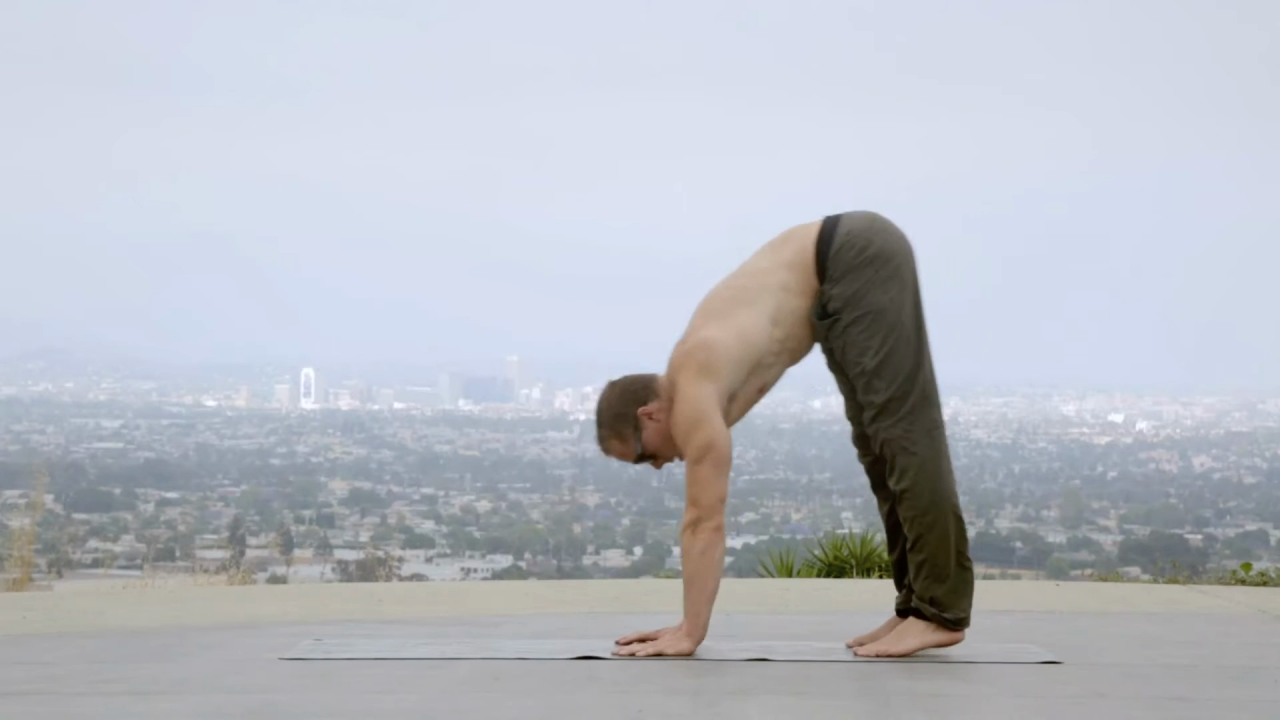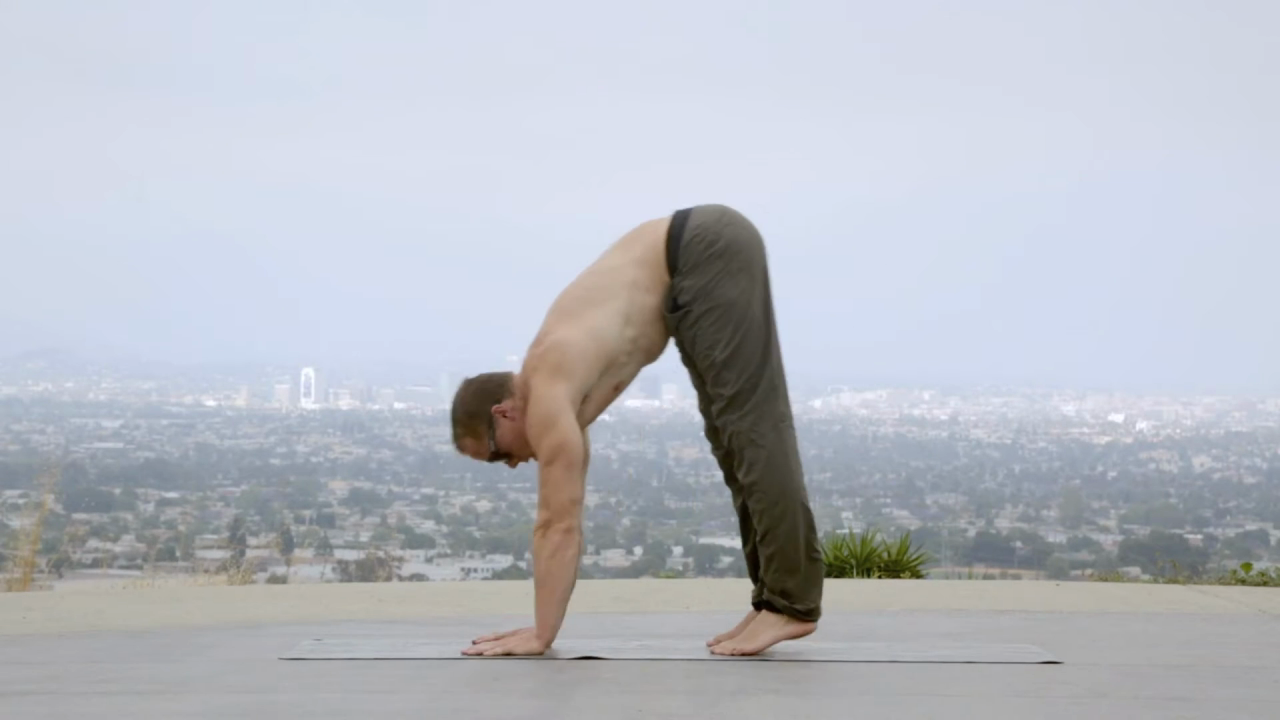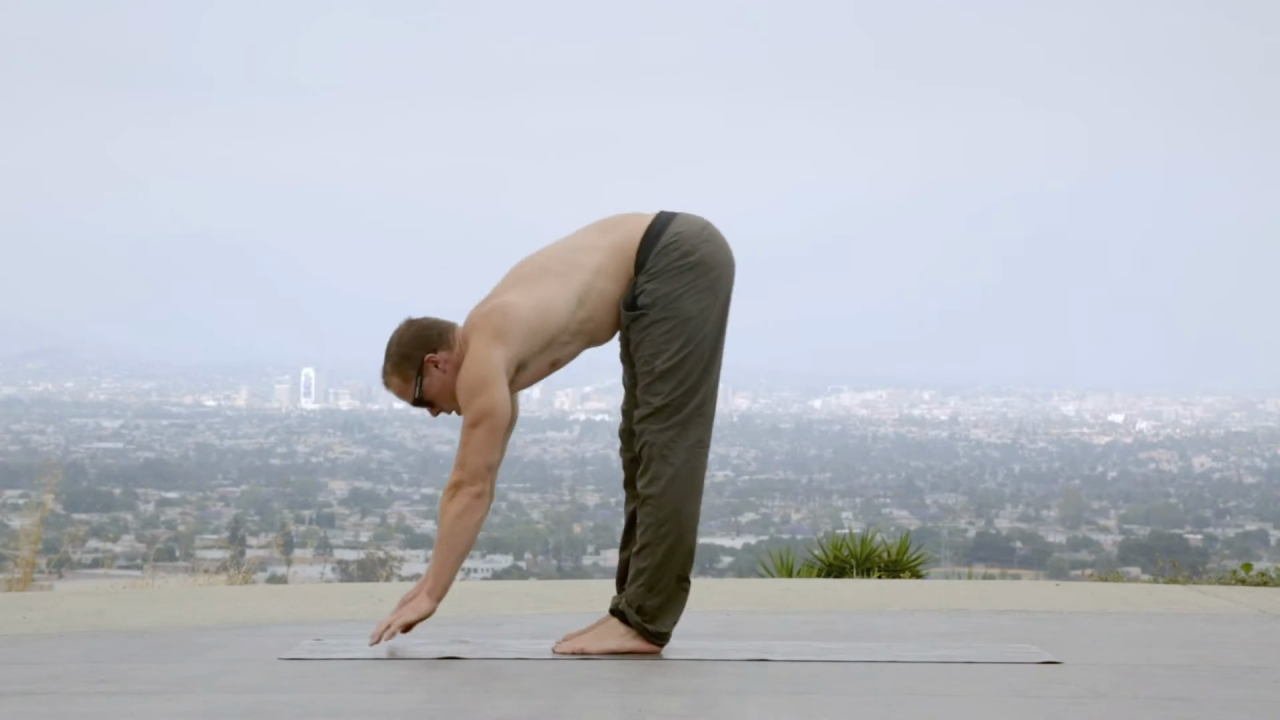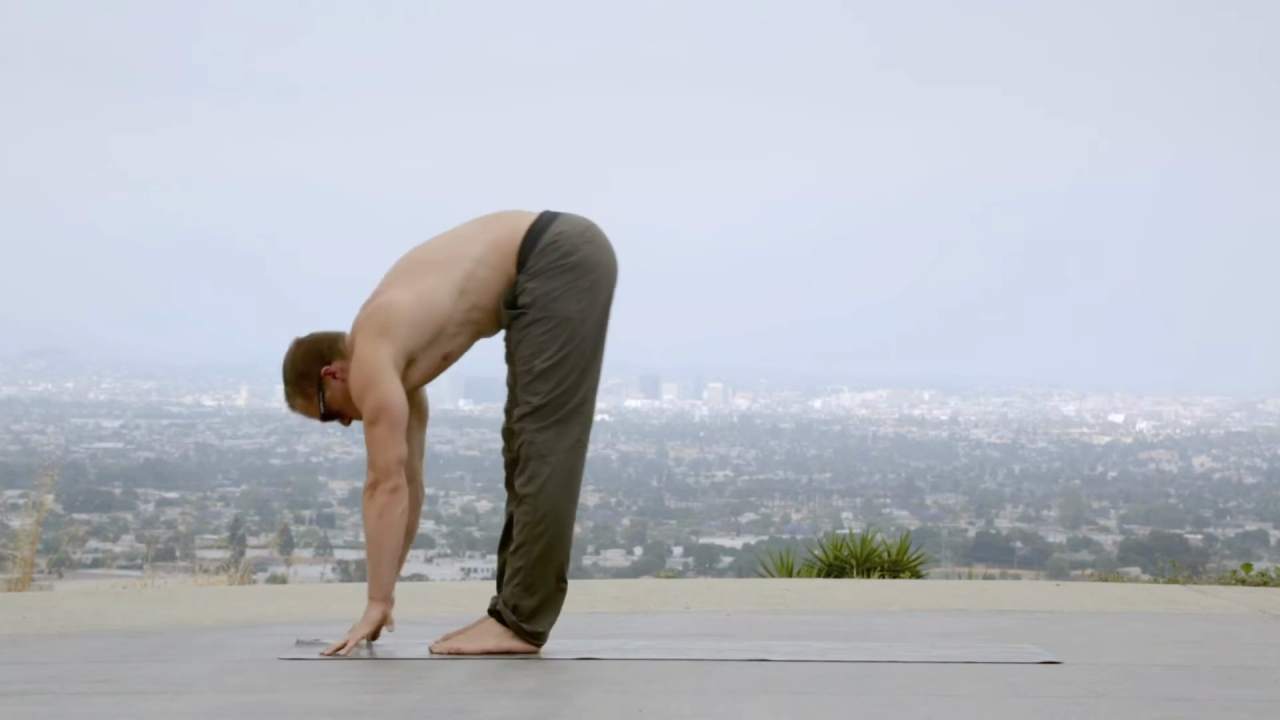
dt=1s
person 1, frame 1
left shoulder: (692, 400)
right shoulder: (699, 393)
left elbow: (705, 521)
right elbow: (705, 515)
left wrist: (690, 631)
right wrist: (690, 628)
left hip: (859, 258)
right hip: (847, 265)
left knee: (901, 435)
right knee: (880, 437)
left ankle: (937, 612)
right ankle: (923, 604)
person 1, frame 2
left shoulder: (544, 401)
right shoulder: (565, 401)
left elbow: (558, 524)
right elbow: (566, 518)
left wrist: (540, 632)
right wrist: (547, 625)
left hip: (709, 249)
right hip: (702, 256)
left knee: (749, 429)
right knee: (737, 431)
left ankle: (788, 604)
right ankle: (779, 600)
person 1, frame 3
left shoulder: (481, 356)
right shoulder: (495, 355)
left elbow: (472, 486)
right elbow: (476, 483)
left wrist: (430, 591)
right wrist: (433, 581)
left hip: (679, 261)
right hip: (674, 263)
left knee: (665, 443)
right knee: (648, 442)
left ankle: (643, 619)
right ankle: (639, 611)
person 1, frame 4
left shoulder: (368, 358)
right shoulder: (393, 356)
left elbow: (387, 484)
right elbow: (406, 480)
left wrist: (376, 602)
right wrist: (381, 592)
left hip: (561, 260)
right hip: (568, 261)
left knee: (545, 446)
right knee: (532, 446)
left ankle: (519, 619)
right ankle: (515, 612)
